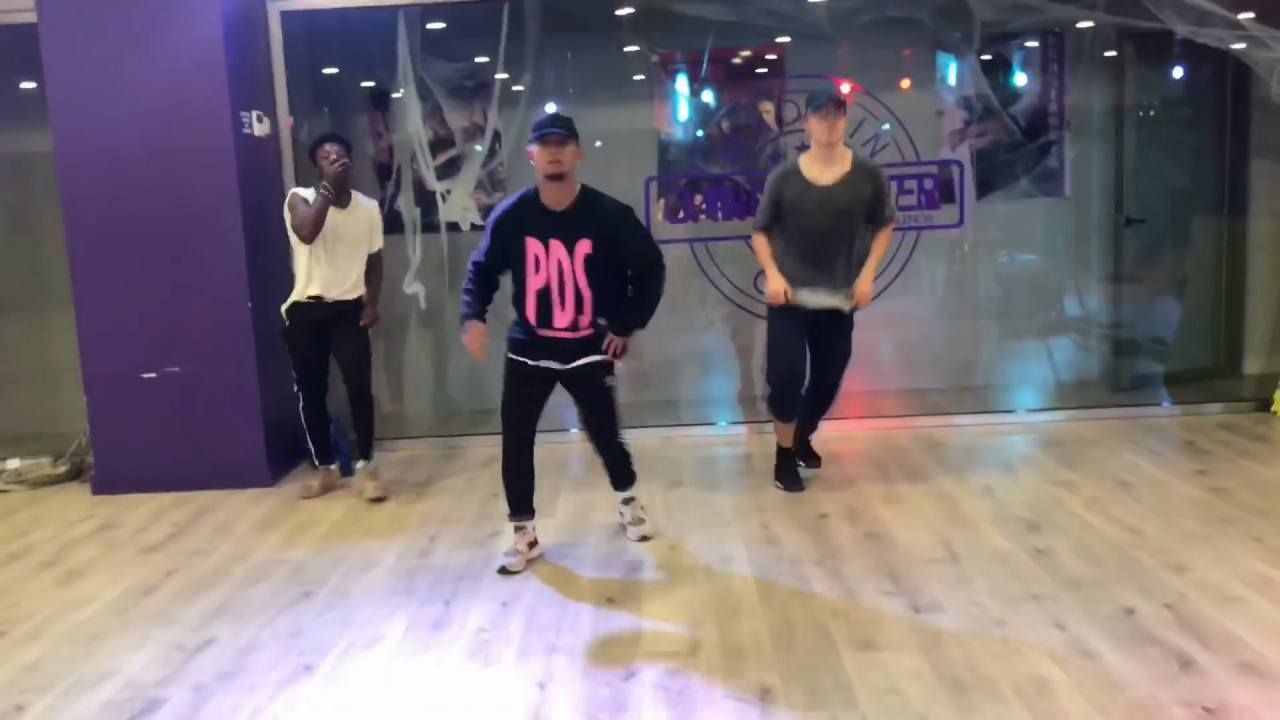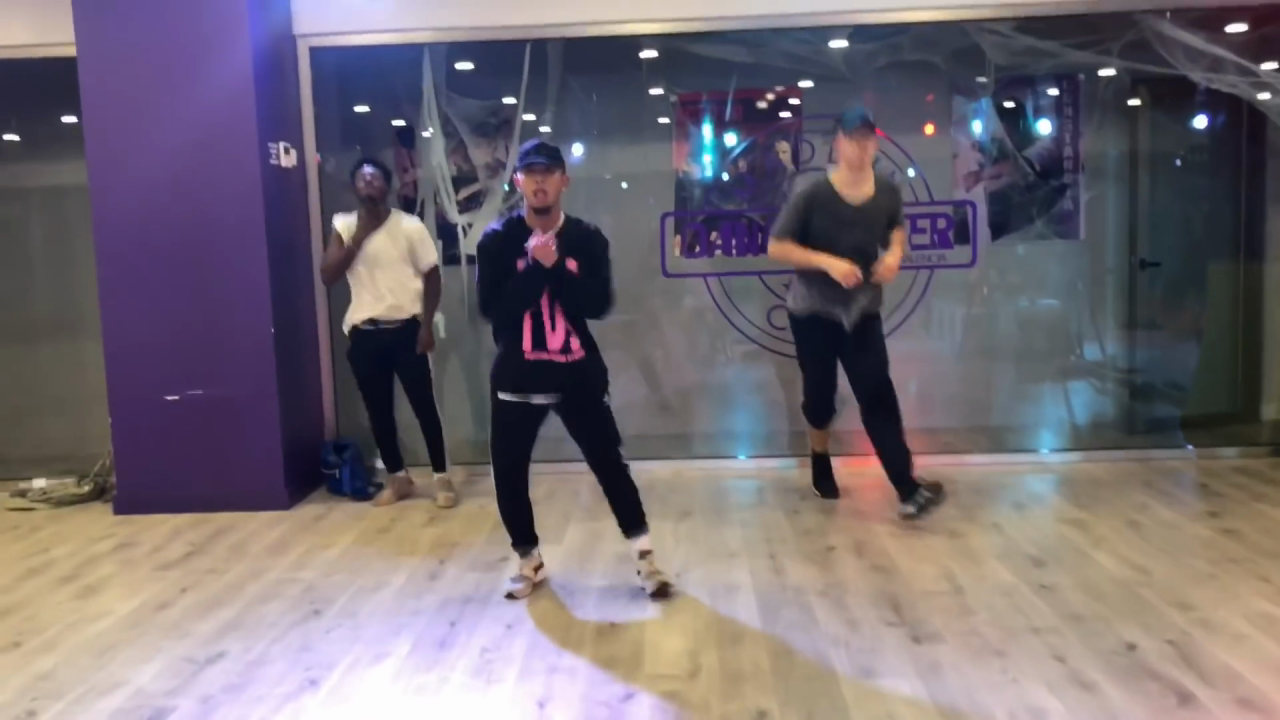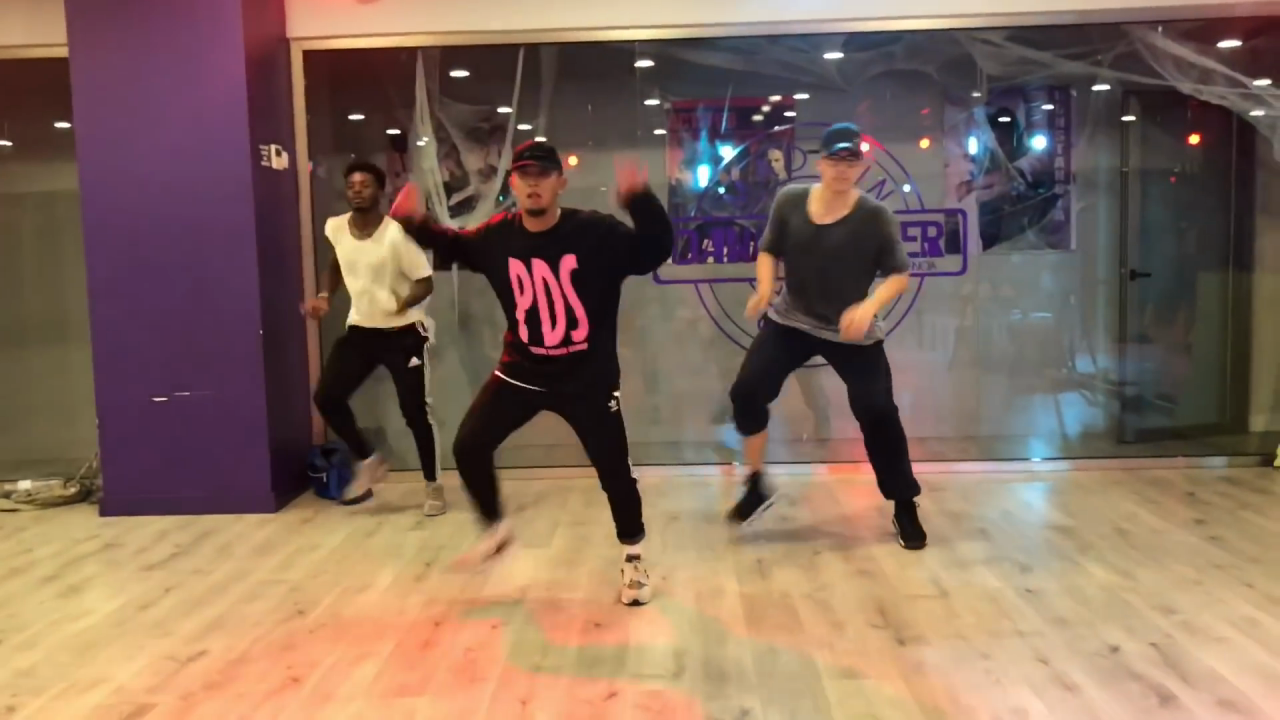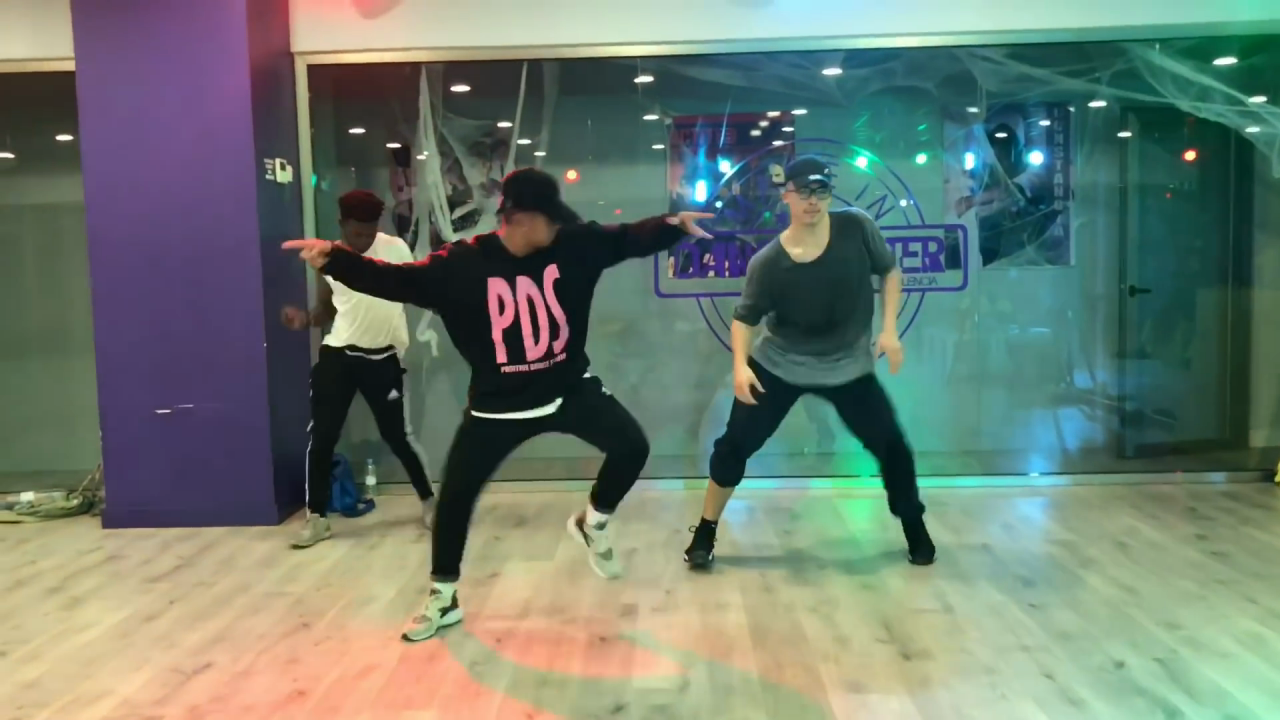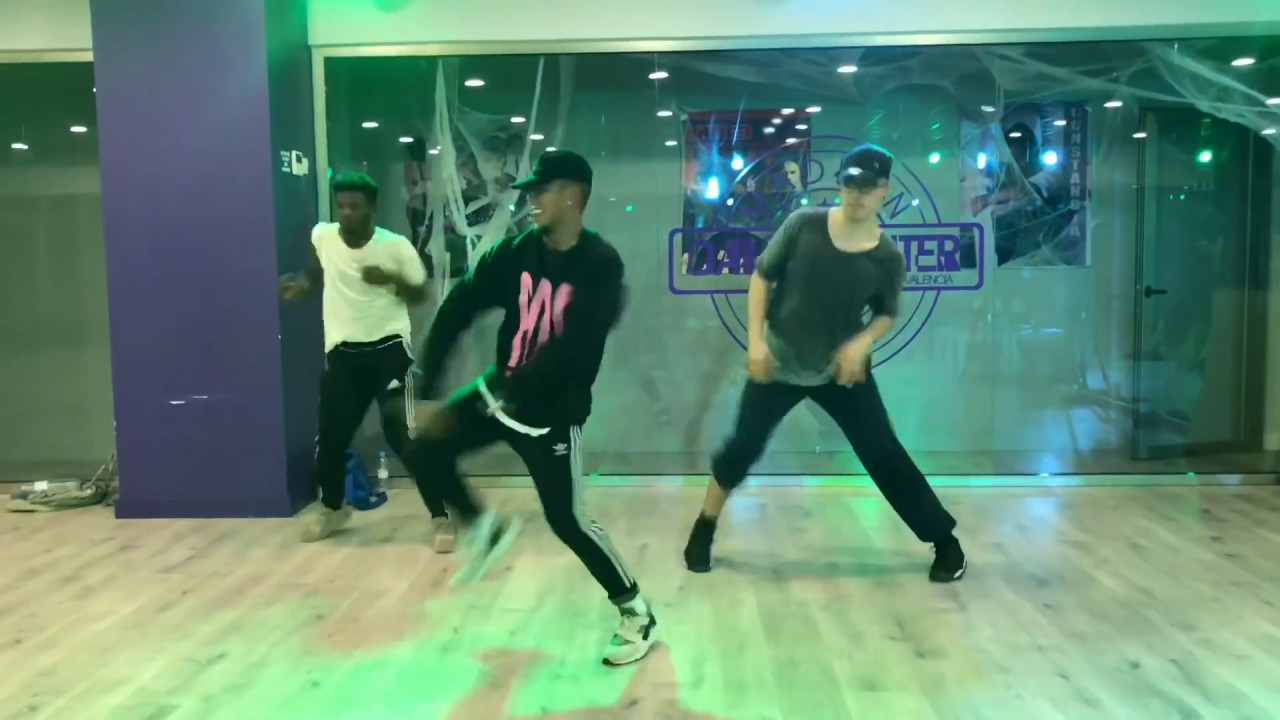
dt=0.5s
person 1, frame 1
left shoulder: (610, 215)
right shoulder: (511, 215)
left elbow: (650, 270)
right elbow: (483, 270)
left wrist: (627, 326)
right wrist: (473, 315)
left hip: (590, 349)
right hip: (530, 348)
left knee: (605, 436)
right knee: (515, 439)
left ankle: (627, 502)
right ankle: (523, 533)
person 1, frame 2
left shoulder: (589, 240)
right shoulder: (496, 240)
left elbow: (595, 303)
right elbow: (492, 305)
left wrist: (556, 266)
right wrist: (532, 265)
left hip: (579, 375)
right hip: (517, 380)
left knee: (610, 464)
right knee: (508, 475)
left ankle: (643, 554)
right ankle: (529, 558)
person 1, frame 3
left shoulder: (593, 231)
right shoulder: (497, 235)
left elbow: (652, 251)
right elbow: (450, 246)
left wrist: (639, 200)
right wrist: (415, 221)
left hip: (588, 376)
right hip: (522, 372)
left knee: (614, 471)
right knee: (469, 445)
left ankle: (632, 558)
right ankle: (495, 528)
person 1, frame 4
left shoulder: (573, 244)
right shoulder: (463, 262)
left elbow: (627, 239)
right elbow: (396, 281)
left wrist: (670, 225)
right wrist: (332, 259)
left hip: (568, 388)
right hip: (496, 402)
left knee: (631, 445)
right knee: (455, 496)
left ankle: (594, 522)
right ankle: (442, 599)
person 1, frame 5
left shoulder: (600, 267)
right shoulder: (514, 252)
left elbow: (573, 350)
right elbow: (460, 307)
left wrist: (517, 385)
right wrist: (425, 383)
left hip: (555, 412)
right hip: (498, 394)
left knee: (568, 518)
right knee: (428, 446)
left ankle: (636, 614)
right ankle: (484, 529)
person 2, frame 1
left shoulder: (867, 175)
right shoulder: (784, 176)
left elbow: (883, 225)
right elbow: (761, 232)
left wrist: (868, 274)
right wrist: (771, 275)
left hip: (838, 297)
right hip: (790, 297)
left knee: (826, 383)
right knee: (785, 378)
left ankle: (802, 439)
right ankle: (786, 457)
person 2, frame 2
left shoulder: (888, 192)
right shoulder: (812, 193)
right elbow: (777, 247)
left wrist: (894, 253)
right wrist: (828, 262)
left hip: (862, 305)
right hip: (812, 306)
left knee: (877, 389)
right knee: (819, 393)
left ankle: (906, 486)
right ankle: (820, 461)
person 2, frame 3
left shoulder: (874, 216)
right shoulder: (790, 200)
left elbow: (900, 275)
right elbow: (767, 250)
left wrist: (870, 306)
right wrist: (764, 287)
left hip: (852, 330)
right hip: (791, 318)
left knee: (878, 413)
right knee: (747, 391)
left ankle: (905, 509)
right ankle: (756, 484)
person 2, frame 4
left shoulder: (855, 226)
right shoulder: (768, 261)
left elbow: (890, 272)
right elbow: (745, 319)
left wrist: (889, 327)
right wrist: (742, 366)
left hip: (849, 362)
right hip: (782, 364)
left knee: (890, 442)
right knee: (736, 444)
left ankle: (912, 521)
right ankle: (704, 532)
person 2, frame 5
left shoulder: (888, 257)
right shoulder: (804, 225)
left elbow: (886, 315)
right elbow: (762, 277)
left wrist: (862, 346)
right wrist: (756, 338)
left hip: (841, 367)
right hip: (779, 363)
left knee: (885, 455)
right knee: (742, 447)
left ankle: (945, 541)
right ankle: (704, 528)
person 3, frame 1
left shoulder: (368, 207)
right shoulder: (301, 198)
left elbow: (374, 260)
right elbow: (306, 234)
left wrist: (372, 302)
right wrist: (327, 187)
left hip: (349, 309)
right hip: (306, 309)
left knee: (359, 386)
right knee: (311, 393)
left ankle: (366, 467)
right ankle: (326, 468)
person 3, frame 2
left shoulder: (411, 227)
right shoulder: (342, 225)
left elbow: (432, 278)
right elbow: (328, 275)
left wrist: (426, 326)
right wrist: (357, 239)
left hip: (406, 328)
right hip: (364, 331)
left knee: (424, 405)
right knee: (378, 409)
left ankle: (442, 477)
right ankle: (398, 476)
person 3, frame 3
left shoulder: (397, 236)
right shoulder: (334, 228)
left elbow: (425, 283)
left wrist: (403, 303)
right wrist: (323, 296)
left hip: (401, 331)
right hip: (359, 331)
left knee: (415, 412)
right knee: (327, 398)
left ankle: (432, 486)
right ankle: (367, 461)
person 3, frame 4
left shoulder: (395, 248)
right elbow: (325, 310)
right wrist: (299, 318)
left hip: (383, 358)
right hip: (337, 355)
left knee: (396, 438)
right knee: (323, 435)
left ankle: (427, 500)
right ankle: (316, 518)
person 3, frame 5
left shoulder: (396, 246)
right shoulder: (323, 236)
left elbow: (418, 295)
left wrist: (393, 281)
right wrist: (301, 286)
left hip: (388, 350)
right hip: (343, 353)
left knee: (401, 434)
right knee: (332, 438)
left ankle: (441, 516)
right ankle: (332, 508)
